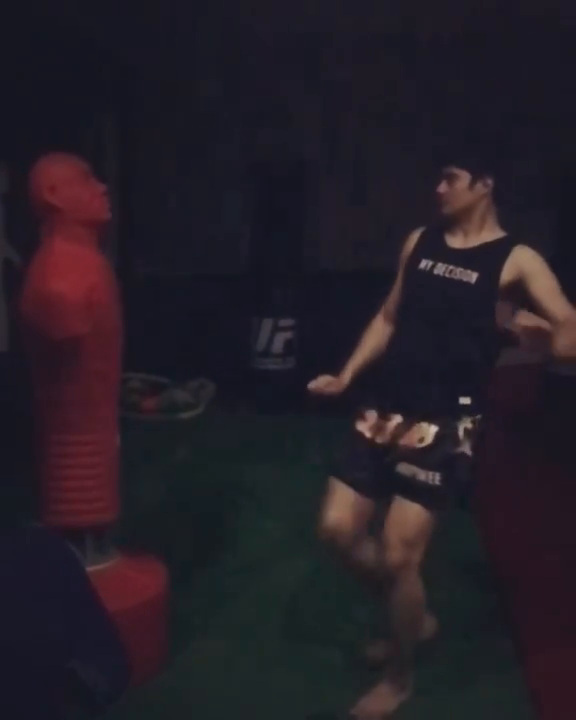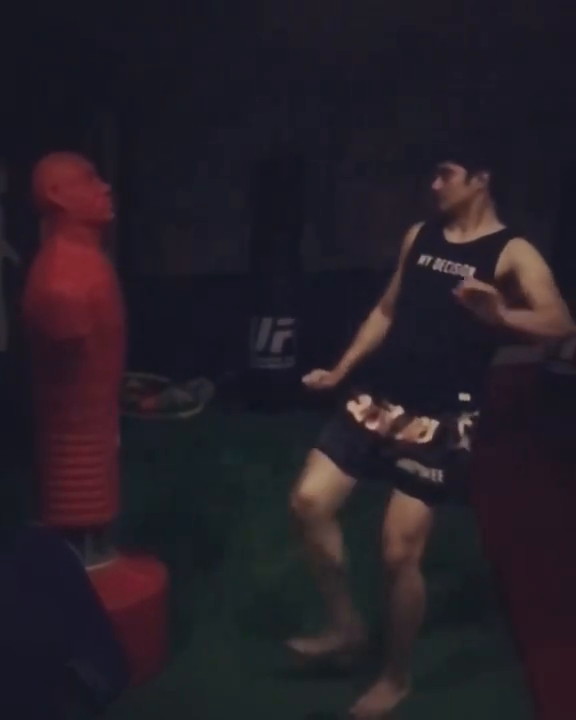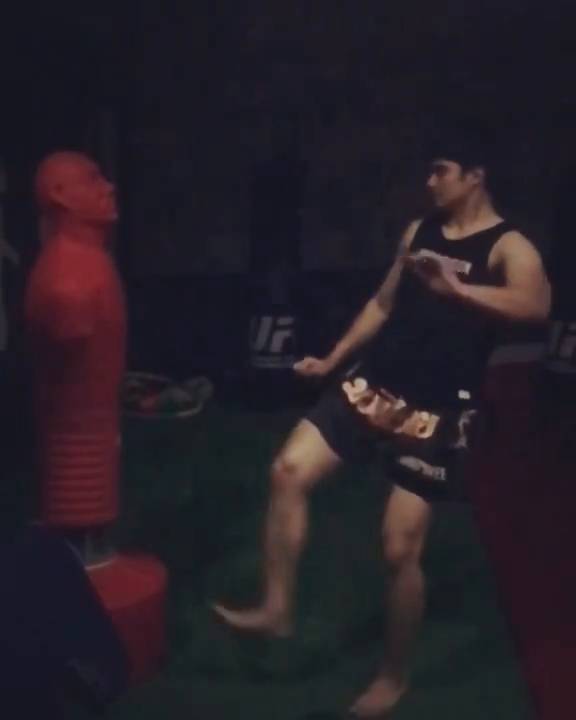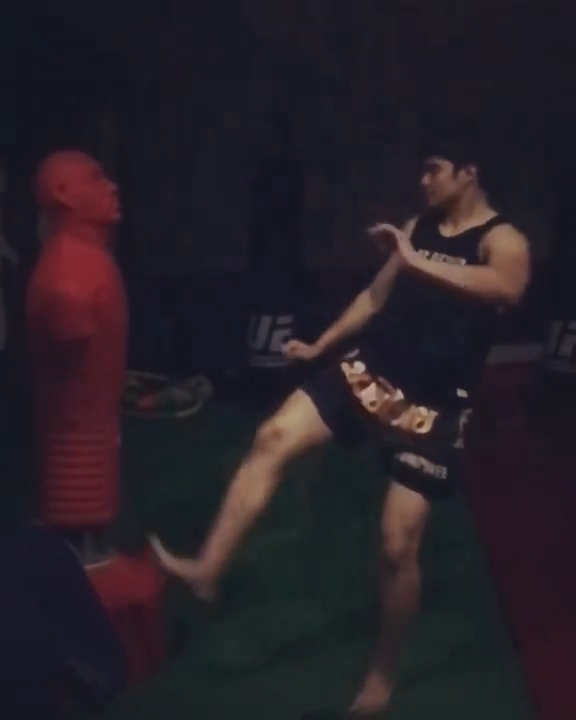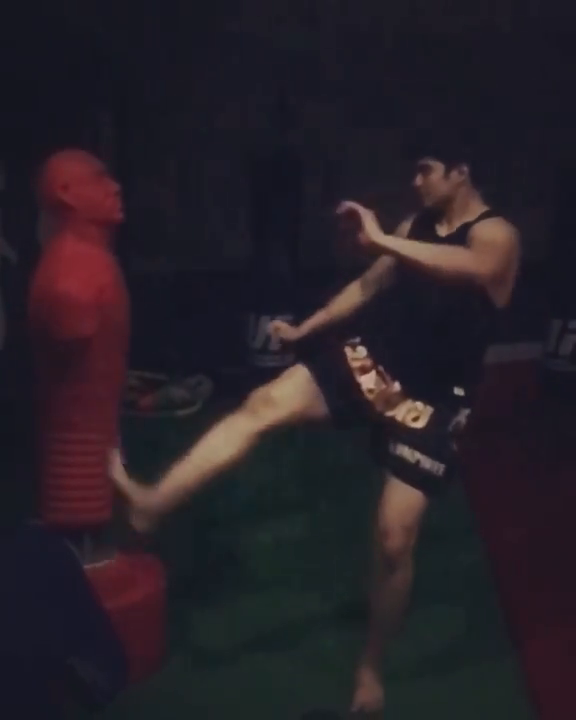
dt=0.2s
person 1, frame 1
left shoulder: (516, 260)
right shoulder: (419, 242)
right wrist: (345, 376)
left hip: (443, 423)
right hip: (384, 409)
left knee: (398, 557)
right knee: (337, 527)
right ankle: (415, 620)
person 1, frame 2
left shoulder: (514, 253)
right shoulder: (419, 236)
left wrist: (501, 317)
right wrist: (340, 369)
left hip: (442, 415)
right hip: (379, 395)
left knee: (400, 553)
right knee: (310, 501)
right ankle: (346, 625)
person 1, frame 3
left shoulder: (509, 246)
right shoulder: (419, 230)
left elbow: (535, 306)
left wrist: (456, 289)
right wrist: (333, 359)
left hip: (438, 408)
right hip: (373, 381)
left knee: (400, 548)
right knee: (289, 470)
right ankle: (276, 608)
person 1, frame 4
left shoulder: (504, 240)
right shoulder: (420, 227)
left elbow: (507, 288)
left wrist: (413, 259)
right wrist: (319, 346)
left hip: (434, 404)
right hip: (369, 369)
left knee: (398, 545)
right knee: (273, 438)
left ankle: (382, 671)
right ankle: (208, 569)
person 1, frame 5
left shoulder: (496, 234)
right shoulder: (418, 227)
left elbow: (475, 270)
right elbow: (368, 286)
left wrist: (379, 239)
right wrist: (304, 328)
left hip: (430, 402)
right hip: (370, 362)
left knee: (394, 542)
right knee: (263, 403)
left ankle: (370, 667)
right ankle: (155, 501)
person 2, frame 1
left shoulder: (84, 258)
right shoulder: (59, 275)
right elbow: (63, 362)
left hip: (93, 421)
right hip: (76, 428)
left knee: (92, 520)
right knee: (80, 529)
person 2, frame 2
left shoulder: (87, 247)
right shoulder: (62, 278)
right elbow: (71, 354)
left hip: (93, 425)
right hip: (80, 428)
left knee: (93, 524)
right knee: (82, 530)
person 2, frame 3
left shoulder: (88, 256)
right shoulder: (64, 274)
right elbow: (68, 361)
left hip: (94, 421)
right hip: (77, 428)
left knee: (89, 524)
right knee: (79, 527)
person 2, frame 4
left shoulder: (89, 256)
right shoulder: (67, 273)
right elbow: (71, 362)
left hip: (93, 421)
right hip: (77, 428)
left knee: (88, 529)
right knee: (79, 535)
person 2, frame 5
left shoulder: (91, 255)
right shoulder: (69, 273)
right elbow: (72, 361)
left hip: (93, 421)
right hip: (77, 429)
left knee: (88, 526)
right knee: (79, 530)
